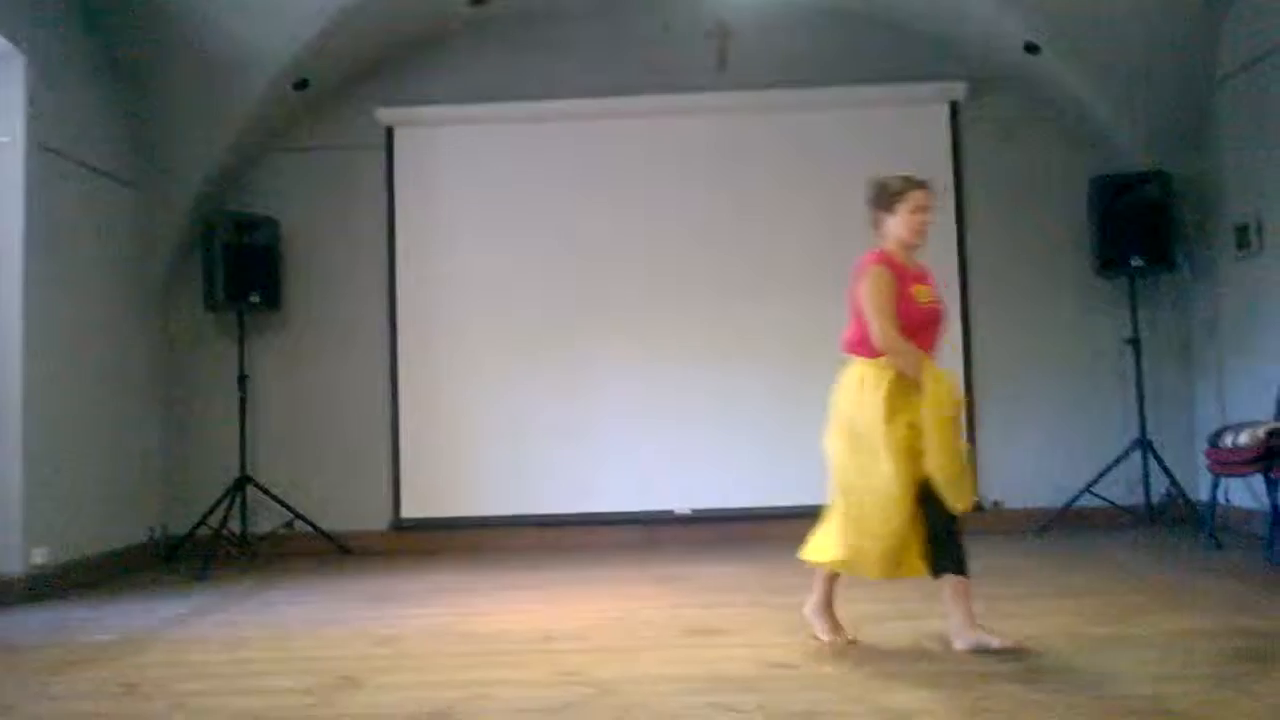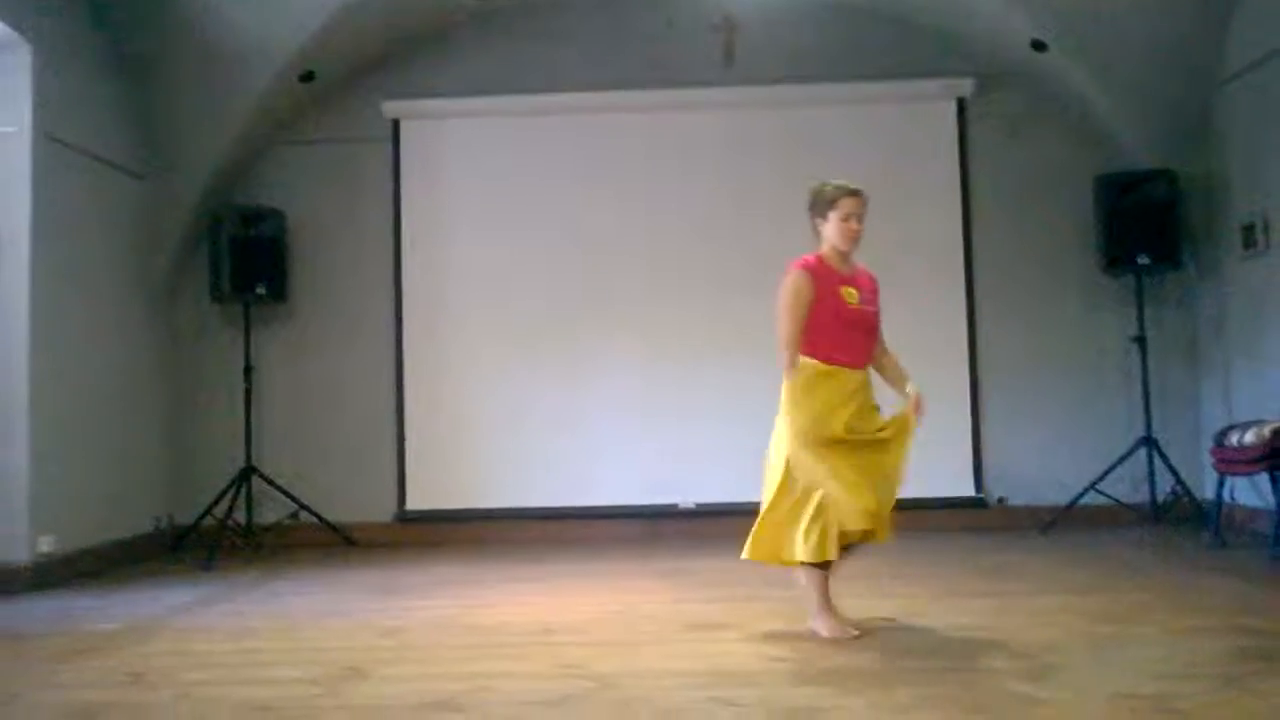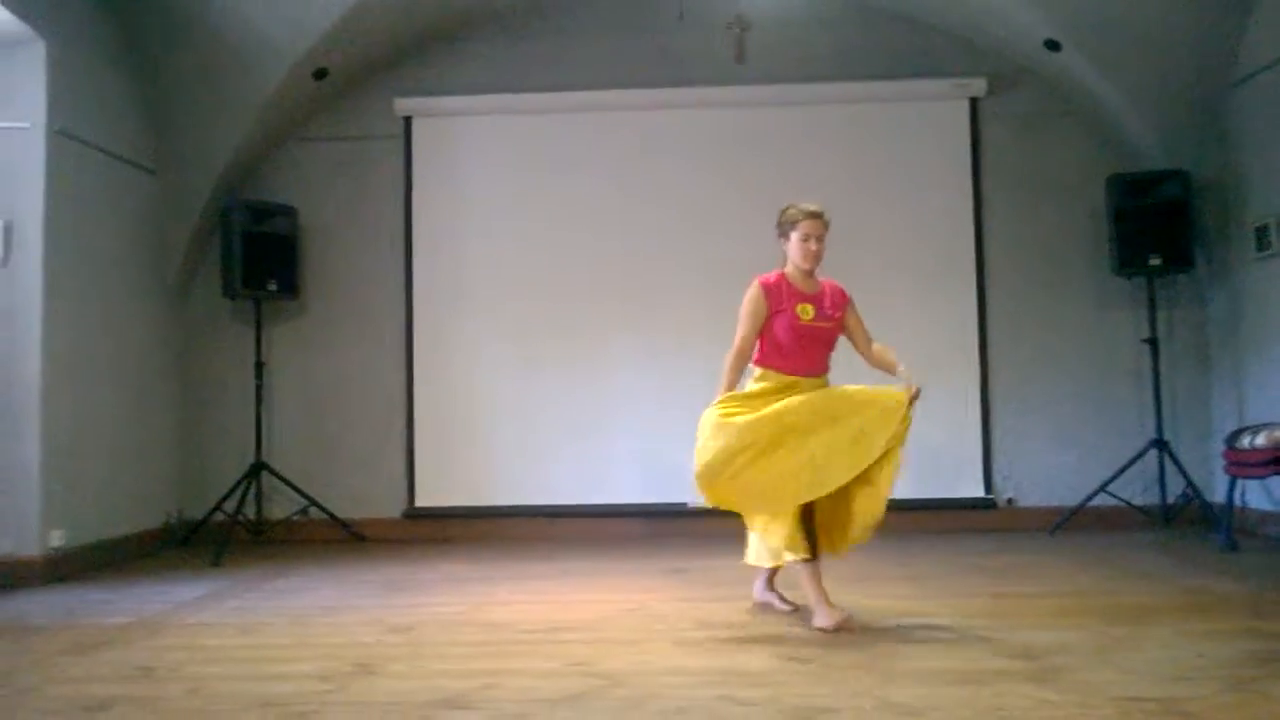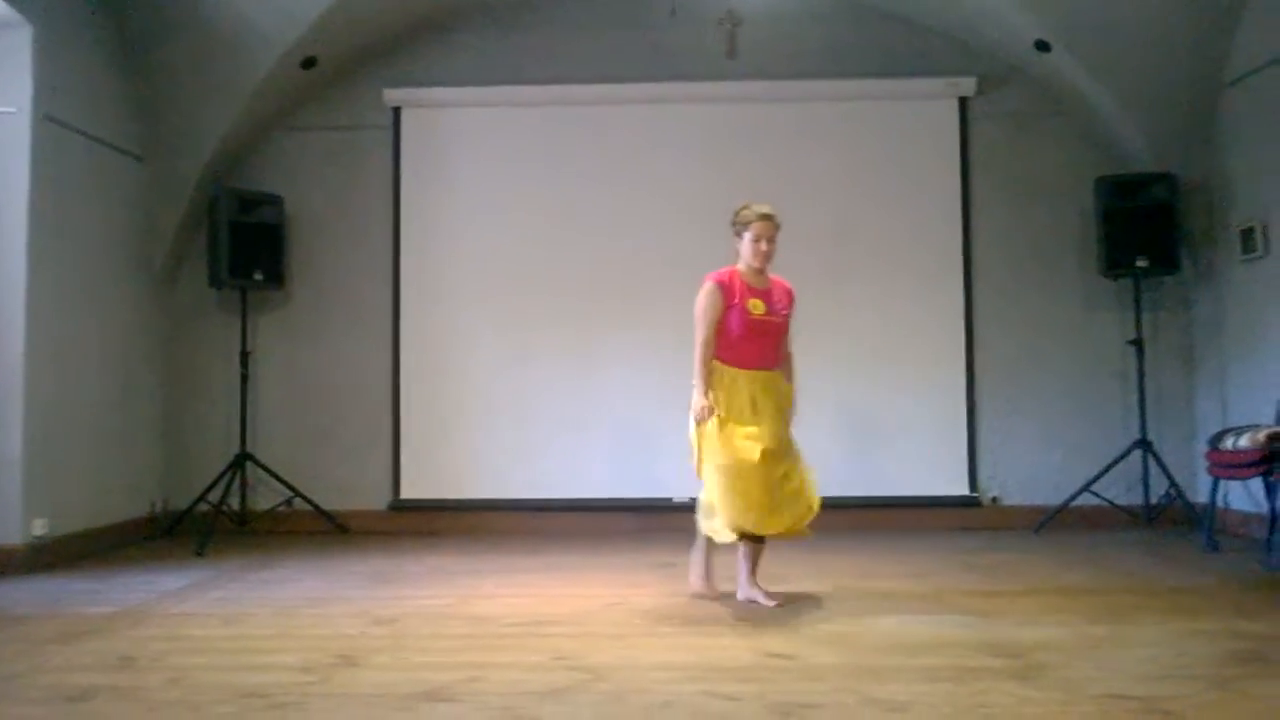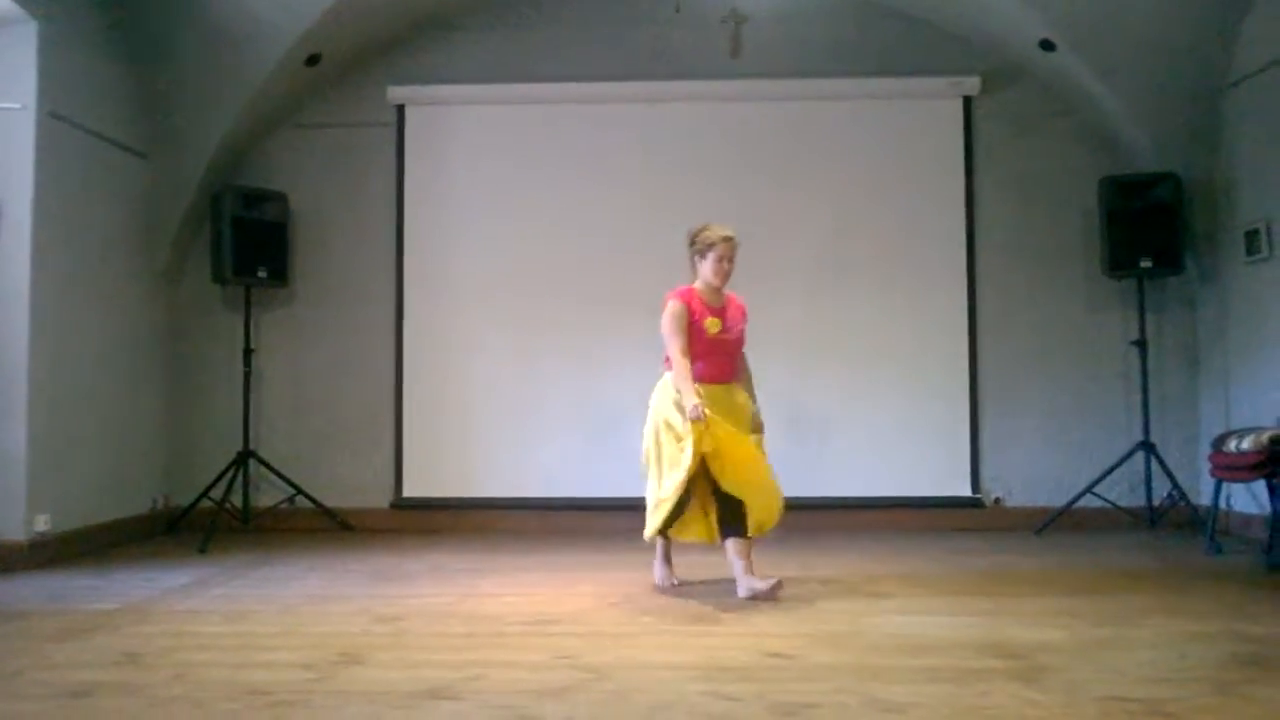
dt=0.3s
person 1, frame 1
left shoulder: (921, 273)
right shoulder: (876, 269)
right elbow: (886, 340)
left hip: (914, 398)
right hip: (875, 395)
left knee: (940, 508)
right knee: (869, 505)
left ankle: (963, 627)
right ankle: (819, 603)
person 1, frame 2
left shoulder: (867, 281)
right shoulder: (805, 273)
left elbow: (876, 347)
right elbow: (789, 340)
left wrist: (905, 388)
right wrist: (794, 401)
left hip: (857, 396)
right hip: (812, 393)
left knee: (856, 496)
right knee: (818, 495)
left ankle: (812, 578)
right ankle: (819, 609)
person 1, frame 3
left shoulder: (837, 296)
right shoulder: (765, 290)
left elbow: (868, 345)
right elbow: (742, 347)
left wrist: (902, 374)
right wrist: (722, 402)
left hip: (818, 401)
right hip: (771, 400)
left knee: (813, 494)
right knee: (788, 493)
left ankle: (764, 584)
right ankle: (819, 602)
person 1, frame 4
left shoulder: (783, 292)
right shoulder: (719, 285)
right elbow: (704, 344)
left wrist: (788, 399)
right wrist: (701, 393)
left hip: (767, 393)
right hip: (728, 391)
left knee: (765, 484)
right knee: (730, 479)
left ankle: (749, 581)
right ankle: (702, 558)
person 1, frame 5
left shoulder: (737, 307)
right shoulder: (679, 303)
left elbow: (739, 361)
right elbow: (677, 356)
left wrist: (753, 408)
right wrist: (690, 398)
left hip: (725, 403)
right hip: (682, 402)
left knee: (733, 485)
right knee: (679, 483)
left ankle: (744, 576)
right ankle: (662, 560)
